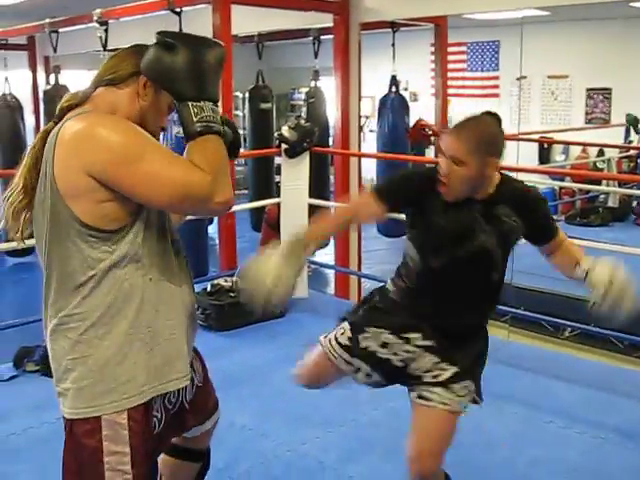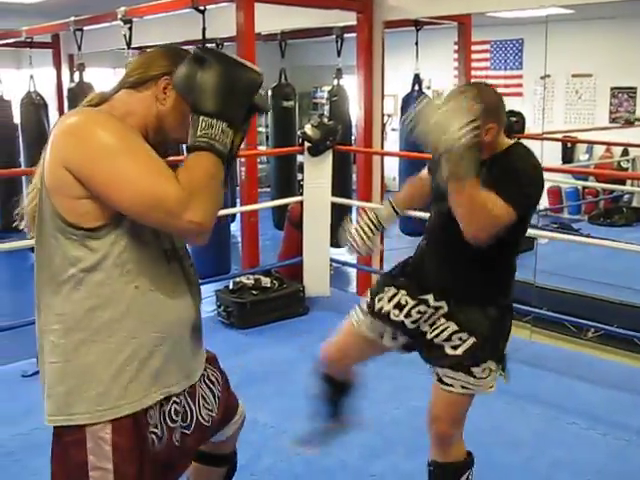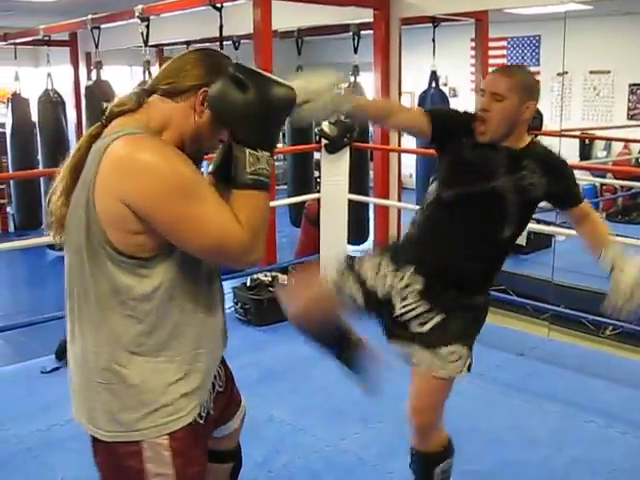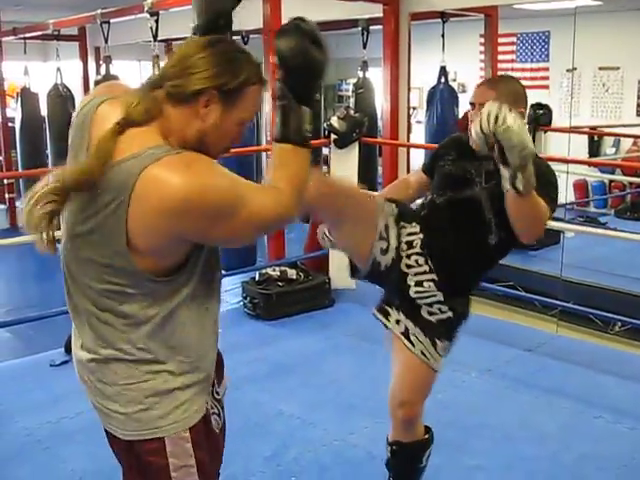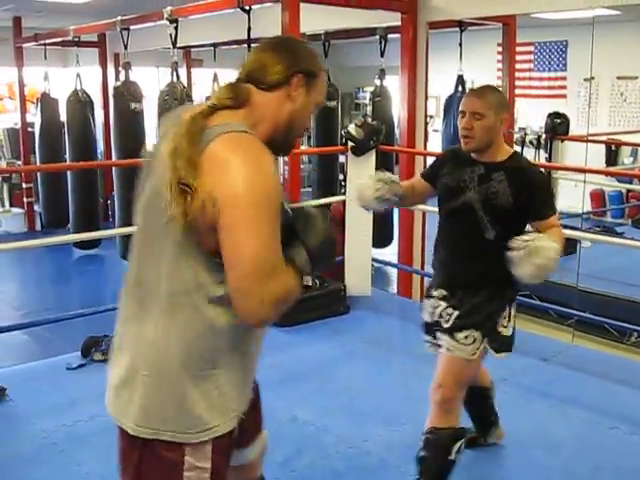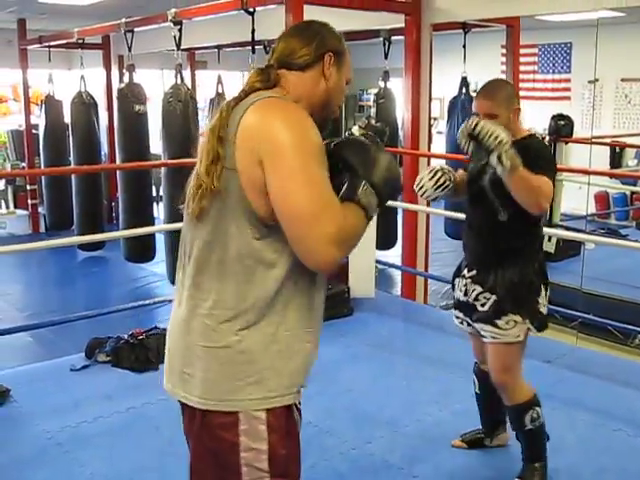
dt=0.4s
person 1, frame 1
left shoulder: (90, 136)
right shoulder: (96, 134)
left elbow: (169, 197)
right elbow: (211, 195)
left wrist: (207, 140)
right wrist: (198, 101)
right hip: (114, 371)
left knee: (198, 427)
person 1, frame 2
left shoulder: (124, 143)
right shoulder: (88, 131)
left elbow: (180, 201)
right elbow: (190, 216)
left wrist: (227, 132)
right wrist: (212, 119)
right hip: (109, 383)
left knee: (221, 429)
person 1, frame 3
left shoulder: (120, 141)
right shoulder: (144, 160)
left elbow: (202, 209)
right elbow: (241, 247)
left wrist: (232, 157)
right wrist: (255, 146)
right hip: (141, 391)
left knee: (226, 430)
person 1, frame 4
left shoulder: (103, 103)
right shoulder: (178, 186)
right elbow: (281, 205)
left wrist: (212, 30)
right wrist: (296, 101)
left hip: (130, 351)
right hip: (151, 383)
person 1, frame 5
left shoulder: (187, 126)
right shoulder: (245, 158)
right elbow: (258, 303)
left wrist: (273, 228)
right wrist: (304, 251)
right hip: (178, 391)
person 1, frame 6
left shoulder: (239, 114)
right shoulder: (281, 121)
right elbow: (325, 249)
left wrist: (331, 165)
right wrist: (369, 187)
left hip: (231, 354)
right hip: (237, 368)
person 2, frame 1
left shoulder: (521, 203)
right shoulder: (419, 183)
left elbow: (560, 250)
right elbow: (350, 210)
left wrist: (594, 271)
right wrist: (292, 250)
left hip: (456, 342)
right hip: (398, 312)
right knee: (309, 377)
person 2, frame 2
left shoulder: (519, 169)
right shoulder: (453, 153)
left elbow: (479, 229)
left wrist: (456, 165)
right wrist: (378, 217)
left hip: (472, 309)
right hip: (417, 284)
left knee: (443, 428)
right knee: (334, 357)
right ankle: (334, 415)
person 2, frame 3
left shoulder: (547, 168)
right shoulder: (459, 128)
left elbow: (586, 220)
right elbow: (394, 116)
right wrist: (342, 101)
left hip: (458, 300)
right hip: (406, 265)
left knee: (424, 420)
right knee: (300, 304)
right ankle: (350, 348)
person 2, frame 4
left shoulder: (535, 172)
right shoulder: (454, 148)
left elbow: (530, 231)
left wrist: (516, 163)
right wrist: (366, 206)
left hip: (444, 293)
right hip: (405, 243)
left knee: (405, 407)
right knee: (316, 189)
person 2, frame 5
left shoulder: (525, 177)
right shoulder: (451, 160)
left elbow: (551, 231)
right elbow: (415, 191)
left wrist: (547, 250)
right wrist: (387, 189)
left hip: (484, 297)
right hip: (444, 288)
left knee: (444, 395)
right knee: (465, 369)
right ankle: (487, 427)
person 2, frame 6
left shoulder: (534, 152)
right shoulder: (481, 145)
left elbow: (538, 203)
left wrist: (502, 151)
right wrist: (448, 180)
left hip: (514, 277)
right hip: (475, 270)
left knee: (505, 375)
right knee: (484, 358)
right ankle: (492, 429)
